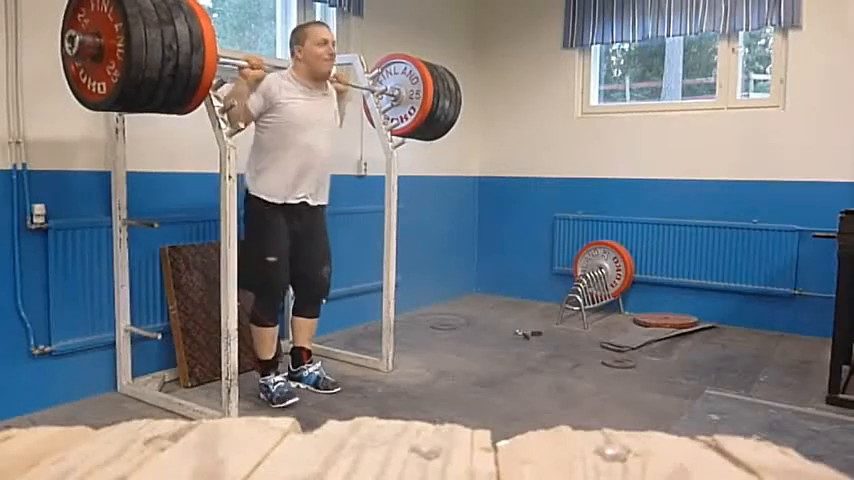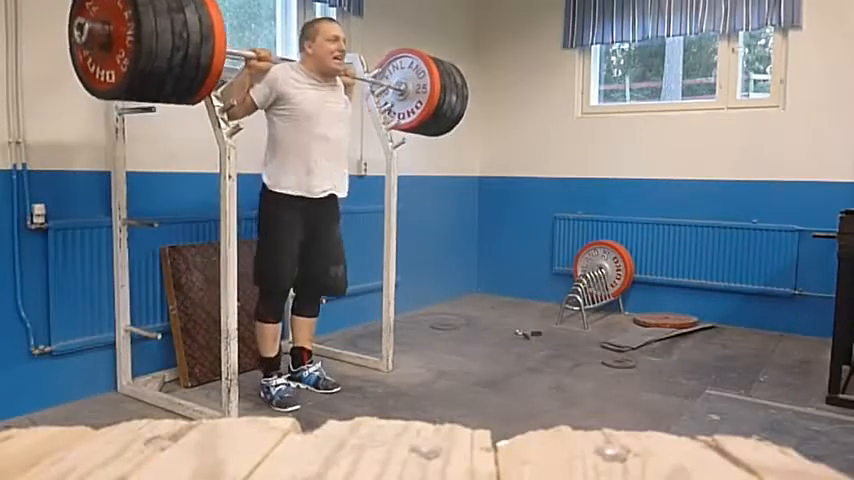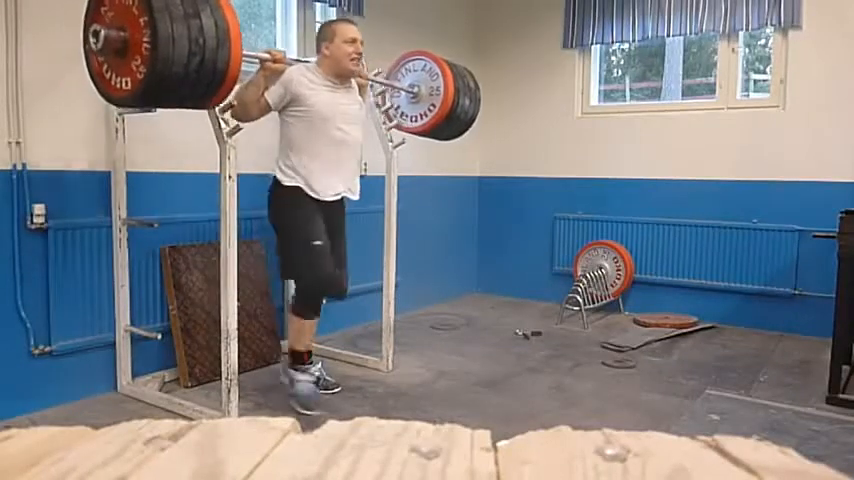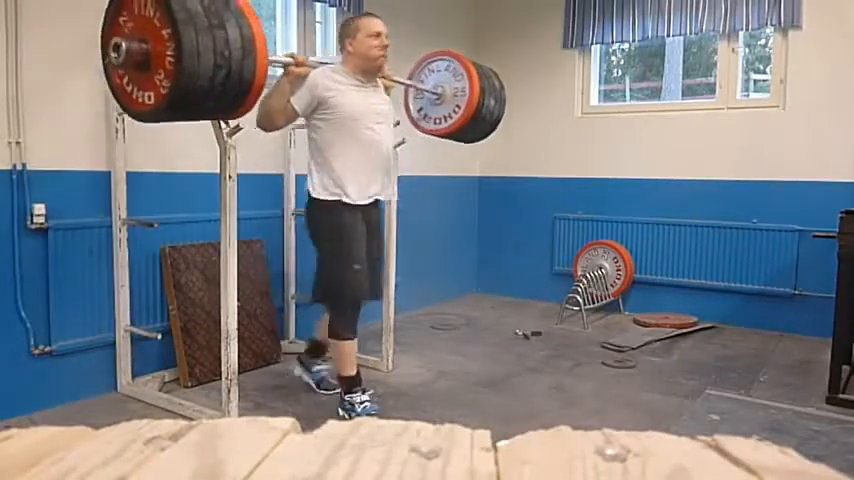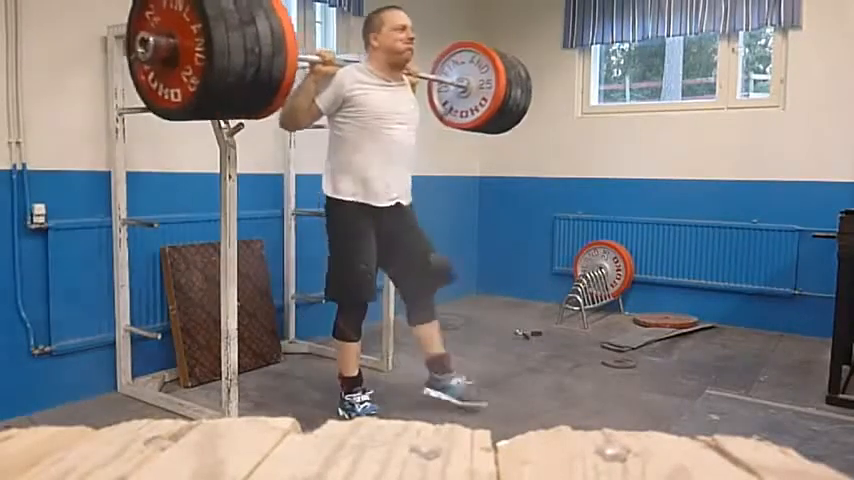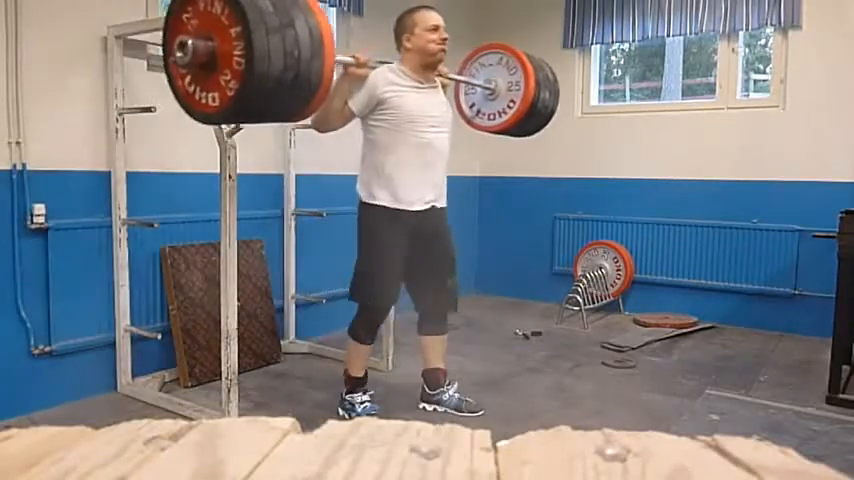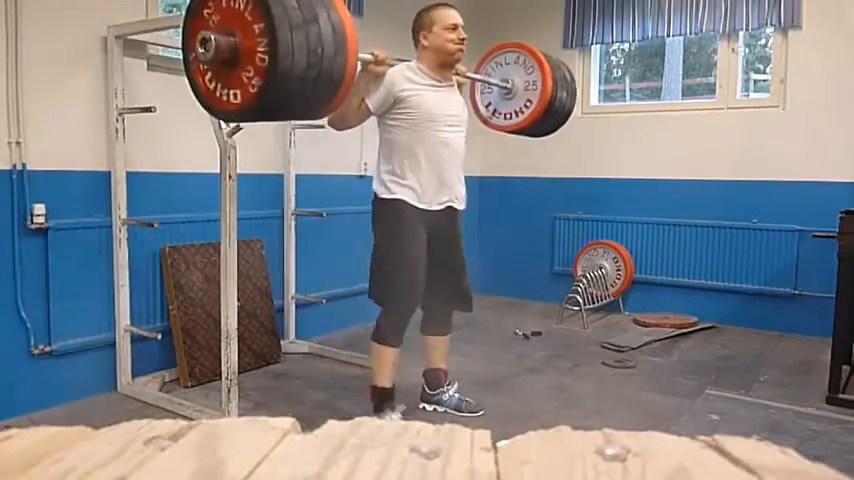
dt=0.3s
person 1, frame 1
left shoulder: (329, 93)
right shoulder: (273, 86)
right elbow: (226, 120)
left wrist: (341, 96)
right wrist: (245, 80)
left hip: (311, 205)
right hip: (271, 204)
left knee: (313, 287)
right knee: (271, 290)
left ankle: (302, 364)
right ankle: (269, 376)
person 1, frame 2
left shoulder: (339, 86)
right shoulder: (280, 77)
right elbow: (228, 110)
left wrist: (349, 86)
right wrist: (249, 72)
left hip: (326, 199)
right hip: (285, 198)
left knee: (315, 285)
right knee: (275, 287)
left ankle: (302, 363)
right ankle: (271, 376)
person 1, frame 3
left shoulder: (354, 89)
right shoulder: (296, 80)
right elbow: (242, 112)
right wrist: (265, 73)
left hip: (333, 199)
right hip: (296, 195)
left knee: (318, 285)
right knee: (315, 279)
left ankle: (301, 364)
right ankle: (302, 372)
person 1, frame 4
left shoulder: (379, 88)
right shoulder: (321, 82)
right elbow: (267, 121)
right wrist: (289, 78)
left hip: (368, 203)
right hip: (334, 204)
left knee: (354, 293)
right knee: (348, 294)
left ankle: (313, 357)
right ankle: (352, 392)
person 1, frame 5
left shoulder: (405, 86)
right shoulder: (346, 81)
right elbow: (291, 120)
right wrist: (314, 76)
left hip: (396, 204)
right hip: (353, 206)
left knee: (423, 284)
right knee: (355, 299)
left ankle: (441, 375)
right ankle: (351, 393)
person 1, frame 6
left shoulder: (438, 88)
right shoulder: (380, 82)
right elbow: (322, 122)
right wrist: (347, 78)
left hip: (431, 209)
right hip: (386, 210)
left knee: (437, 300)
right knee: (375, 304)
left ankle: (436, 388)
right ankle: (353, 393)
person 1, frame 7
left shoulder: (453, 86)
right shoulder: (397, 79)
right elbow: (340, 120)
right wrist: (365, 74)
left hip: (446, 207)
right hip: (402, 206)
left knee: (442, 299)
right knee: (400, 303)
left ankle: (436, 388)
right ankle: (383, 407)
